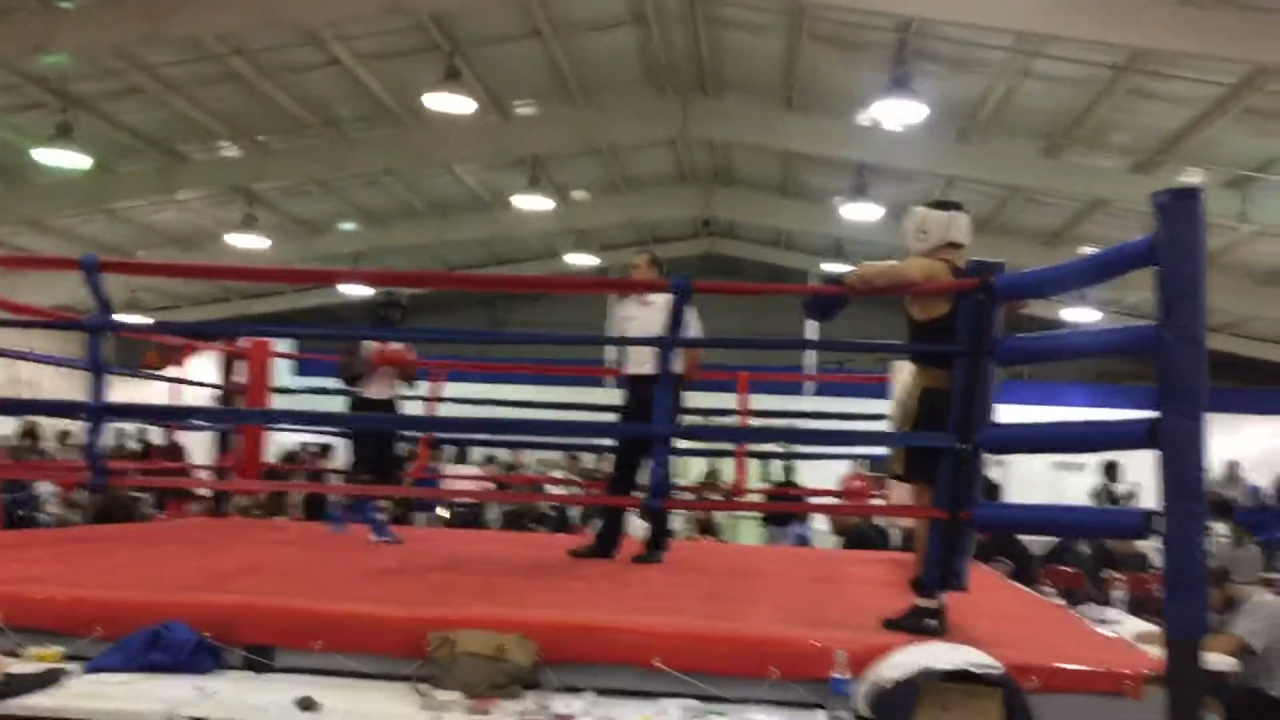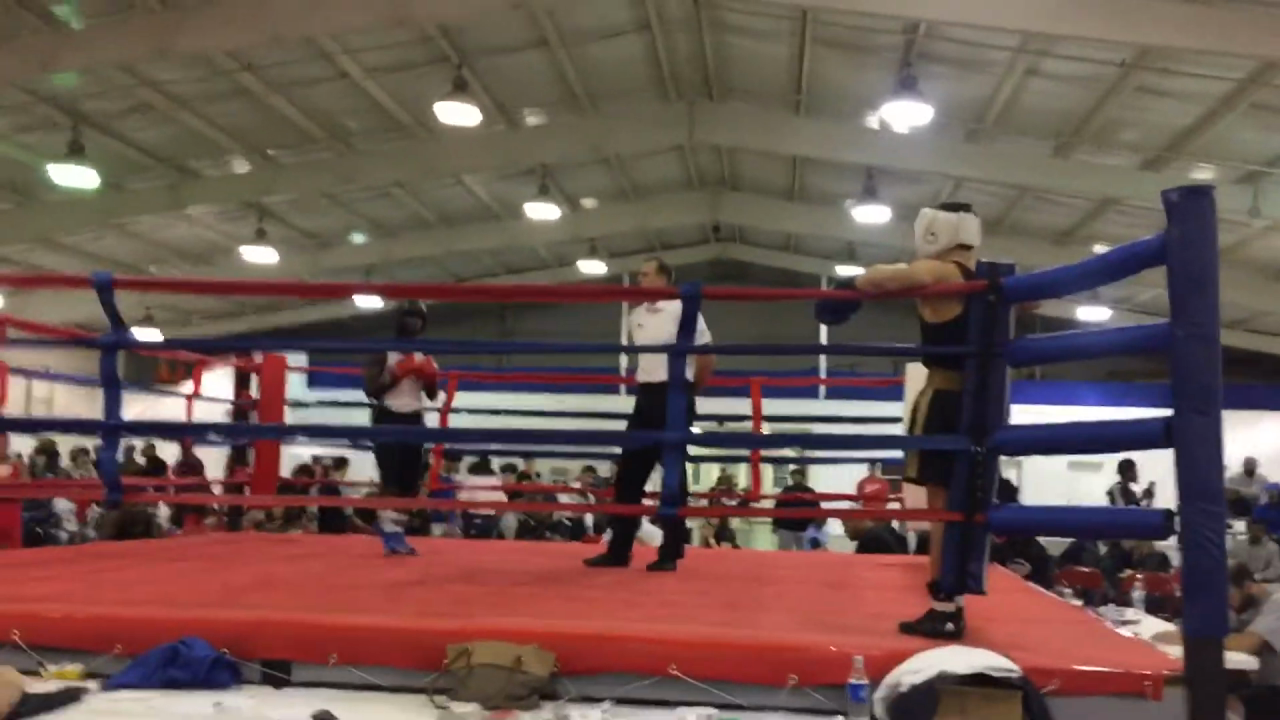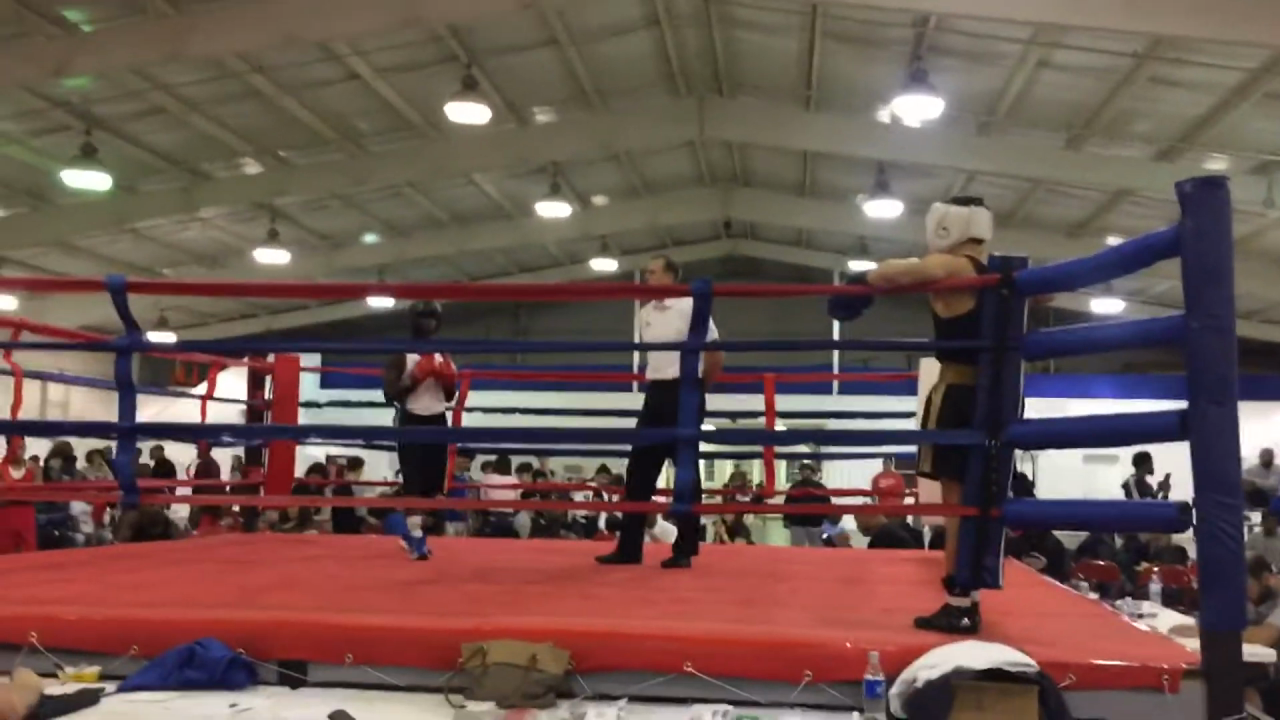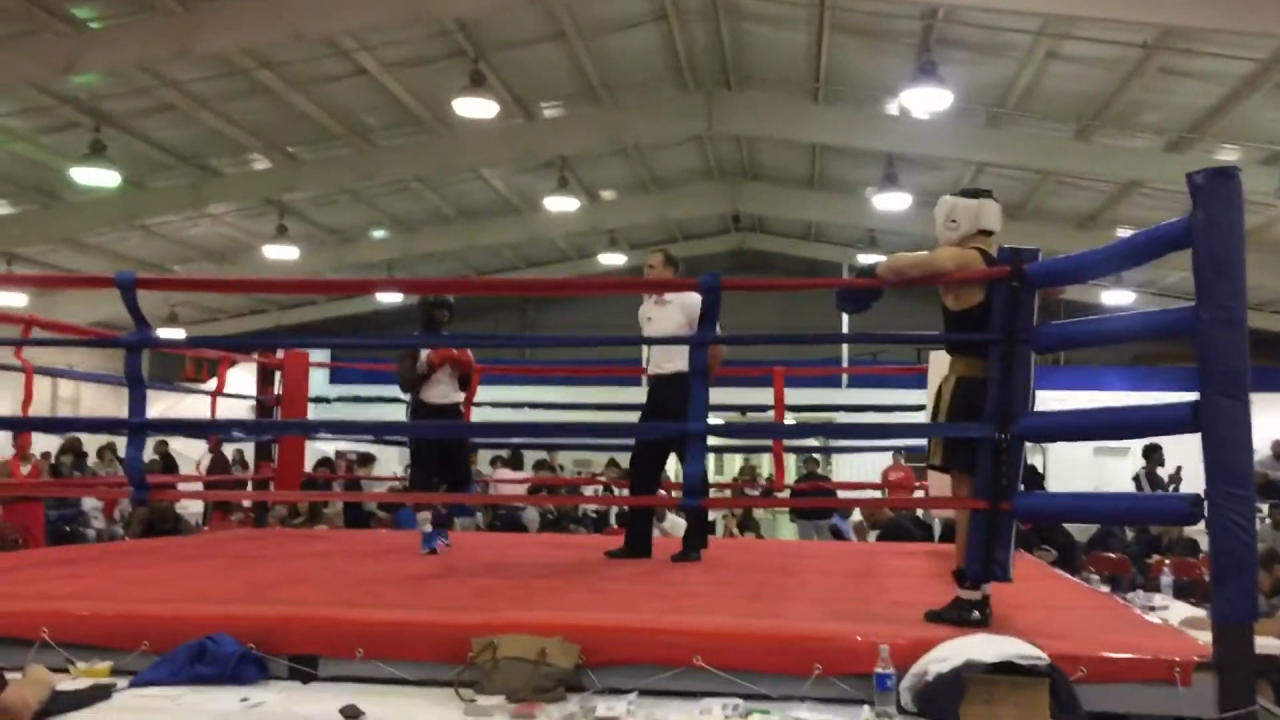
dt=0.2s
person 1, frame 1
left shoulder: (924, 272)
left elbow: (868, 276)
left wrist: (834, 288)
left hip: (931, 396)
left knee: (927, 497)
left ankle: (926, 605)
right ankle: (934, 600)
person 1, frame 2
left shoulder: (935, 274)
left elbow: (875, 280)
left wrist: (846, 289)
left hip: (944, 399)
left knee: (941, 502)
left ankle: (943, 609)
right ankle: (951, 603)
person 1, frame 3
left shoulder: (950, 268)
left elbow: (887, 274)
left wrist: (860, 284)
left hip: (957, 393)
left knee: (957, 497)
left ankle: (960, 604)
right ankle: (968, 598)
person 1, frame 4
left shoulder: (957, 261)
left elbow: (894, 268)
left wrist: (867, 277)
left hip: (966, 387)
left knee: (966, 490)
left ankle: (969, 598)
right ankle: (978, 592)
person 2, frame 1
left shoulder: (674, 304)
right shoulder: (625, 308)
left elbow: (694, 350)
left wrist: (676, 382)
right wrist: (631, 378)
left hip: (662, 389)
right hip: (636, 389)
right knee: (624, 462)
left ankle: (656, 544)
right ankle: (606, 540)
person 2, frame 2
left shoulder: (683, 310)
right shoulder: (636, 316)
left elbow: (706, 357)
left wrist: (688, 391)
right wrist: (645, 385)
left hip: (673, 397)
right hip: (646, 397)
left knee: (673, 473)
right knee: (629, 471)
left ankle: (670, 553)
right ankle: (618, 550)
person 2, frame 3
left shoulder: (690, 307)
right shoulder: (645, 314)
left elbow: (715, 354)
left wrist: (696, 387)
right wrist: (655, 382)
left hip: (683, 394)
right hip: (655, 394)
right knee: (639, 468)
left ankle: (685, 550)
right ankle: (629, 547)
person 2, frame 4
left shoulder: (690, 301)
right shoulder: (645, 309)
left elbow: (716, 348)
right wrist: (655, 375)
left hip: (684, 388)
right hip: (657, 389)
right knee: (643, 463)
left ankle: (693, 544)
right ankle: (637, 542)
person 3, frame 1
left shoulder: (400, 345)
right shoulder: (360, 340)
left elbow: (409, 378)
right elbow: (347, 377)
left wrist: (405, 366)
right wrist: (372, 362)
left hip: (386, 408)
right hip: (364, 405)
left knee: (386, 468)
right knee: (364, 464)
left ankle: (379, 525)
right ankle: (349, 509)
person 3, frame 2
left shoulder: (424, 355)
right shoulder: (383, 352)
left elbow: (432, 395)
right elbow: (370, 390)
left wrist: (430, 377)
right wrist: (395, 373)
left hip: (413, 420)
right hip: (388, 419)
left knee: (409, 482)
right knee: (391, 478)
left ankle: (395, 534)
right ankle: (388, 535)
person 3, frame 3
left shoulder: (442, 355)
right shoulder: (400, 355)
left elbow: (449, 396)
right elbow: (390, 395)
left wrist: (449, 381)
right wrist: (416, 377)
left hip: (437, 422)
right hip: (411, 421)
left knee: (432, 484)
right knee: (414, 482)
person 3, frame 4
left shoulder: (455, 344)
left elbow: (464, 386)
right elbow: (405, 384)
left wrist: (466, 367)
right wrist: (431, 363)
left hip: (452, 413)
right hip: (425, 413)
left knee: (460, 475)
right knee: (423, 476)
left ankle: (440, 519)
right ankle: (428, 535)
